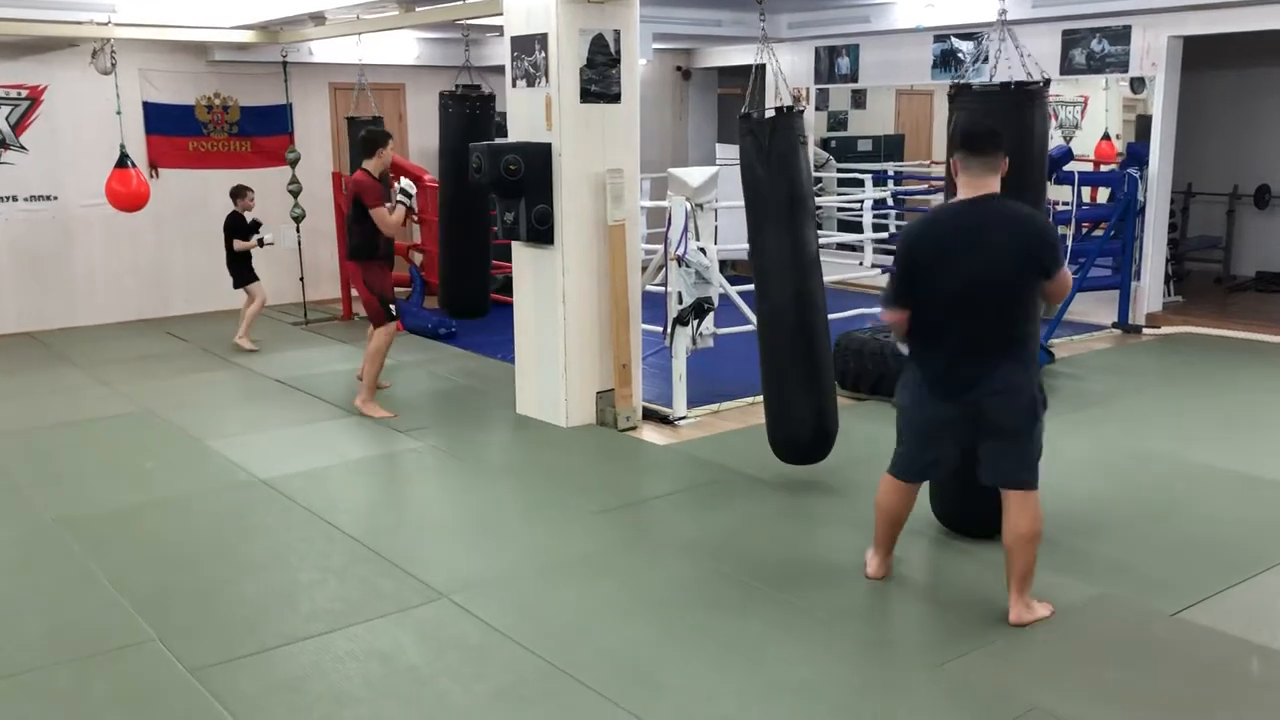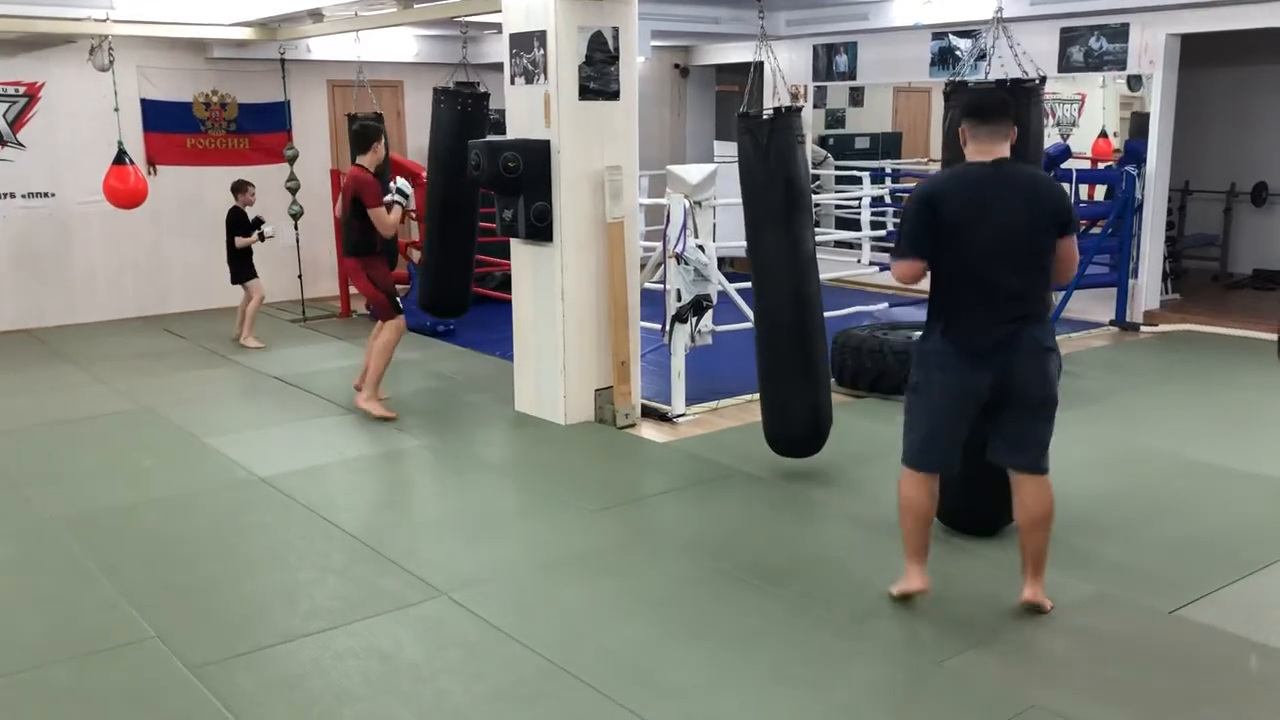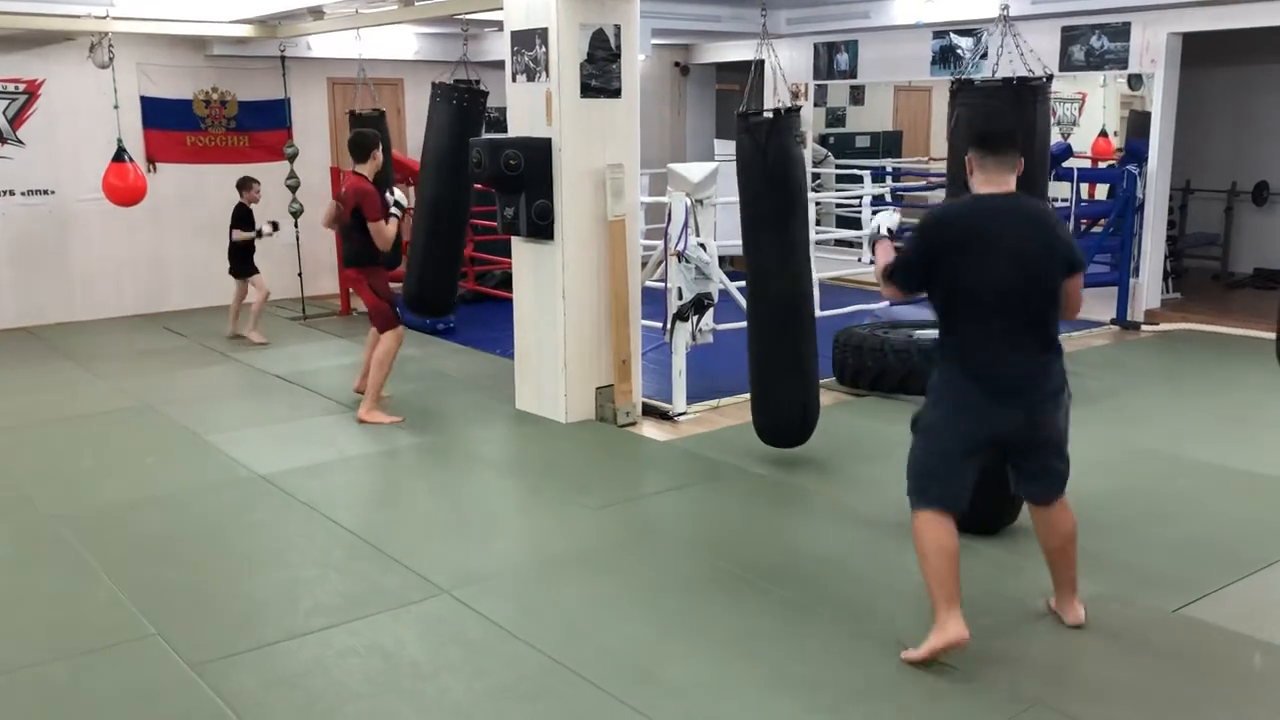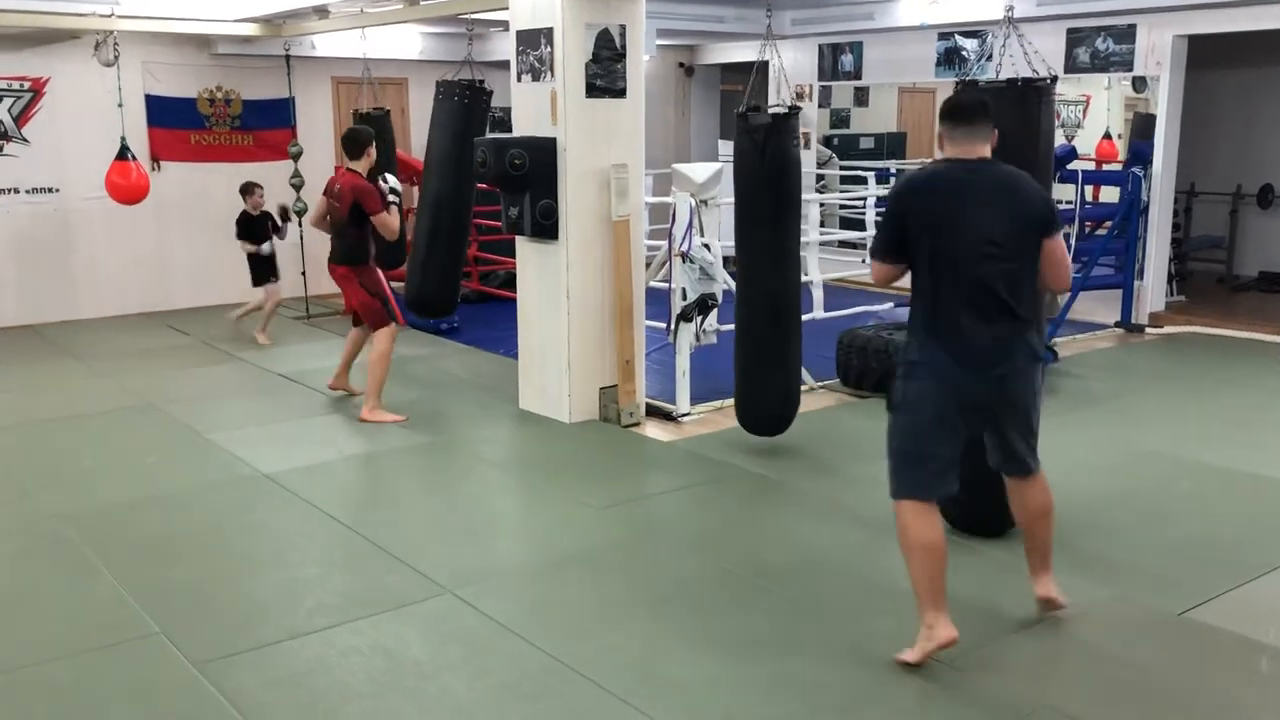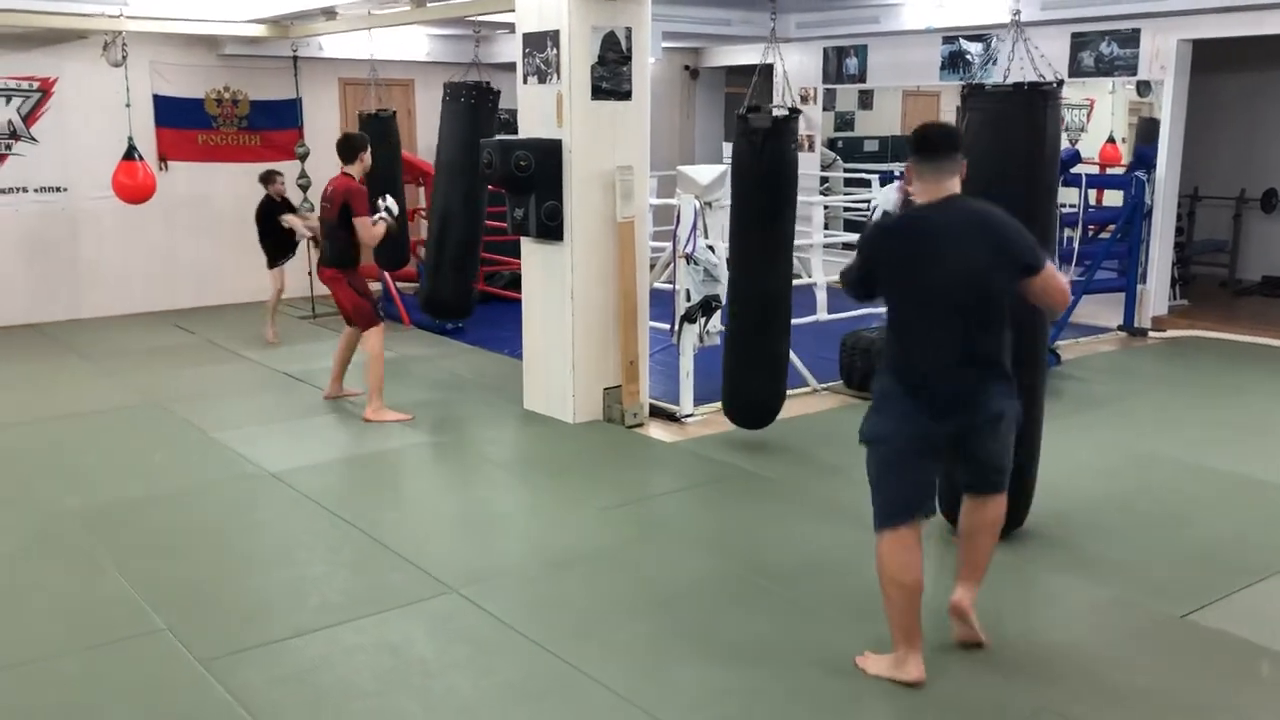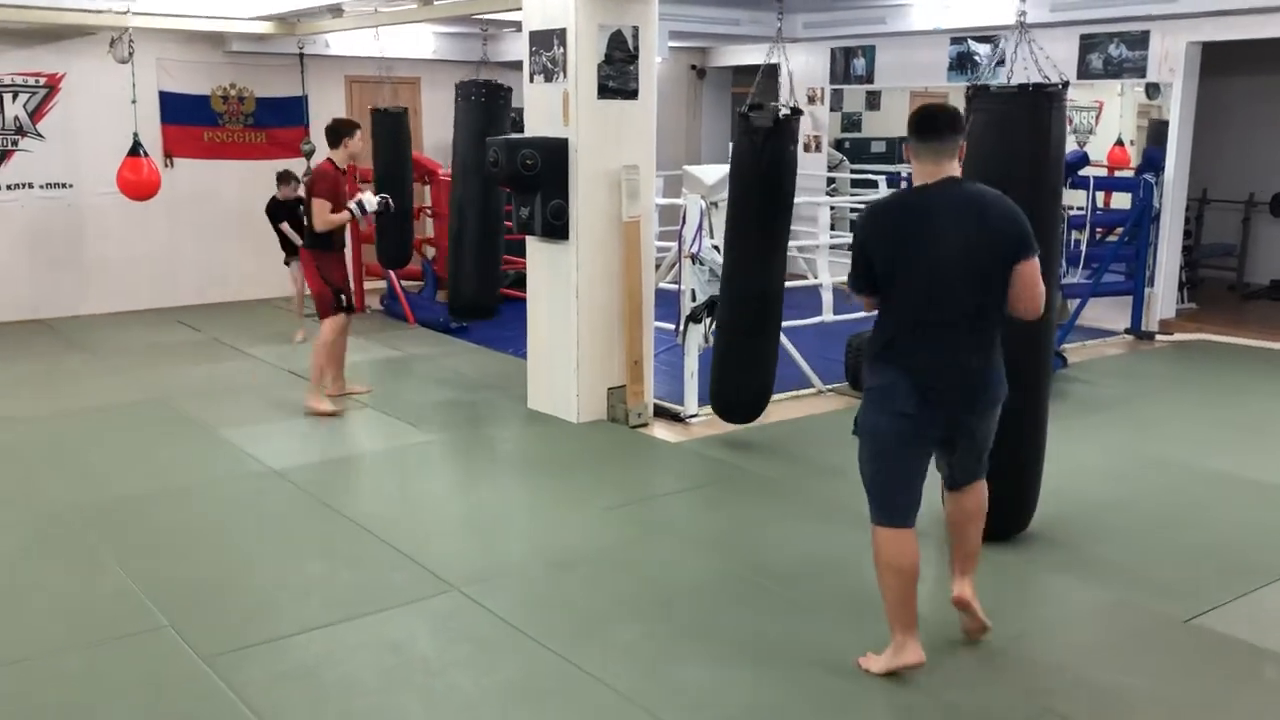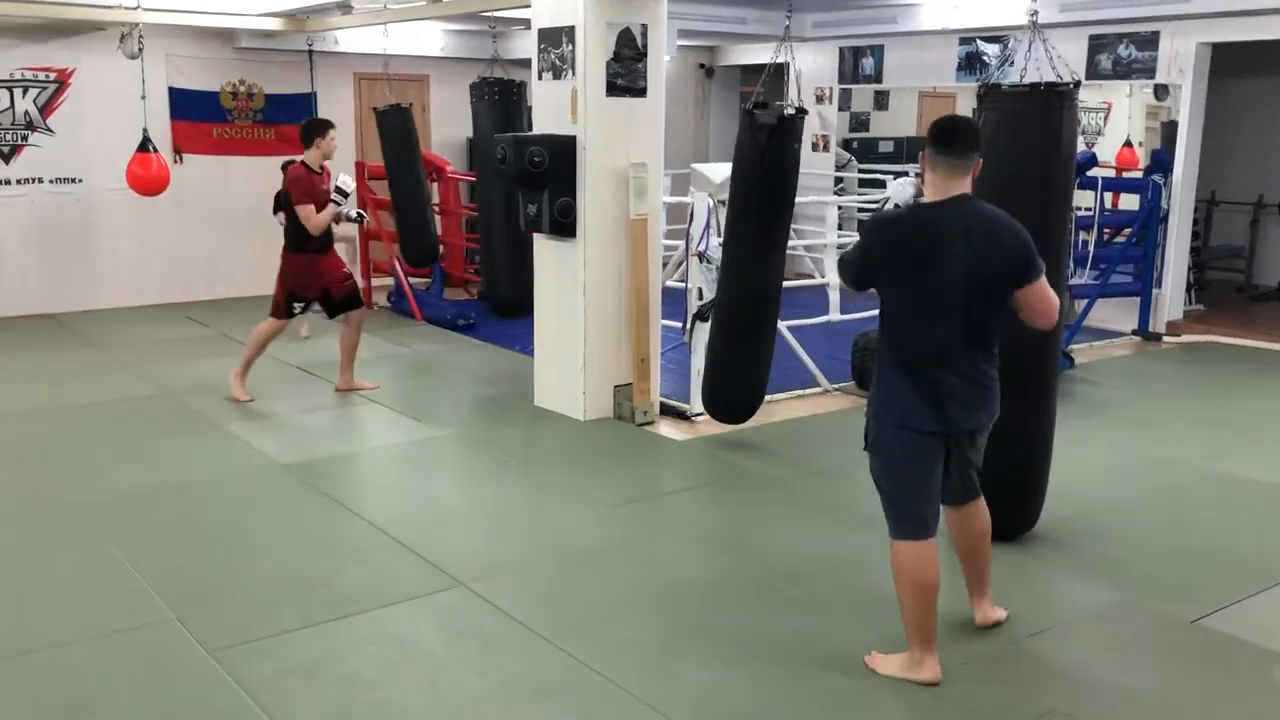
dt=0.2s
person 1, frame 1
left shoulder: (921, 234)
right shoulder: (1036, 228)
left elbow: (897, 320)
right elbow: (1058, 294)
left hip: (934, 380)
right hip: (1010, 383)
left knee: (904, 470)
right knee: (1019, 488)
left ankle: (879, 557)
right ankle: (1021, 600)
person 1, frame 2
left shoulder: (935, 192)
right shoulder: (1048, 192)
left elbow: (905, 273)
right elbow: (1066, 270)
left hip: (953, 352)
right hip: (1029, 350)
left knee: (921, 462)
right knee: (1029, 468)
left ankle: (914, 570)
right ankle: (1034, 584)
person 1, frame 3
left shoulder: (943, 224)
right shoulder: (1053, 225)
left elbow: (893, 288)
right elbow: (1070, 309)
left wrist: (884, 243)
left hip: (965, 390)
right hip: (1042, 386)
left knee: (931, 503)
right knee: (1048, 496)
left ankle: (948, 623)
right ankle: (1068, 600)
person 1, frame 4
left shoulder: (914, 190)
right shoulder: (1027, 190)
left elbow: (883, 273)
right elbow: (1058, 280)
left hip: (938, 363)
right hip: (1014, 358)
left knee: (914, 492)
right knee: (1021, 468)
left ankle: (935, 622)
right ankle: (1043, 579)
person 1, frame 5
left shoulder: (885, 236)
right shoulder: (1004, 228)
left elbow: (857, 290)
right elbow: (1057, 299)
left hip: (907, 403)
right hip: (988, 399)
left knee: (897, 523)
right knee: (988, 488)
left ankle: (905, 655)
right ankle: (966, 591)
person 1, frame 6
left shoulder: (880, 220)
right shoulder: (1002, 213)
left elbow: (866, 296)
right elbow: (1029, 306)
left hip: (900, 389)
right hip: (977, 385)
left knee: (893, 513)
right knee: (966, 479)
left ankle: (904, 643)
right ankle: (965, 582)
person 1, frame 7
left shoulder: (889, 229)
right shoulder: (1008, 232)
left elbow: (852, 278)
right elbow: (1045, 316)
left hip: (907, 401)
right hip: (975, 394)
left knee: (911, 526)
right knee: (963, 495)
left ankle: (922, 655)
right ankle: (983, 603)
person 2, frame 1
left shoulder: (361, 180)
right shoulder: (366, 184)
right elbow: (390, 228)
left wrist: (393, 205)
right wrist: (404, 200)
left hip: (372, 261)
right hip: (365, 265)
left knee: (382, 322)
right knee: (388, 326)
left ankle: (366, 372)
right ankle: (365, 398)
person 2, frame 2
left shoulder: (352, 176)
right shoulder: (366, 181)
left elbow: (341, 214)
right elbow: (387, 230)
left wrist: (383, 202)
right wrist: (399, 199)
left hip: (357, 255)
right hip: (365, 260)
left knee: (386, 319)
right knee: (395, 322)
left ankle: (365, 380)
right ankle: (367, 396)
person 2, frame 3
left shoulder: (347, 184)
right shoulder: (367, 192)
left elbow: (329, 221)
right elbow: (385, 243)
right wrist: (396, 212)
left hip: (354, 265)
right hip: (364, 270)
left knee: (382, 323)
right knee: (393, 331)
left ankle: (364, 381)
right ankle: (369, 409)
person 2, frame 4
left shoulder: (336, 181)
right shoulder: (363, 187)
left elbow: (316, 220)
right elbow: (391, 232)
right wrist: (392, 198)
left hip: (340, 262)
right hip: (353, 268)
left knee: (364, 323)
right knee: (386, 329)
left ankle: (340, 378)
right ankle: (372, 407)
person 2, frame 5
left shoulder: (335, 185)
right shoulder: (354, 190)
right elbow: (368, 240)
left wrist: (375, 218)
right wrist: (384, 218)
left hip: (338, 267)
right hip: (340, 272)
left knee: (358, 327)
right knee: (374, 330)
left ankle: (335, 386)
right ankle: (376, 407)
person 2, frame 6
left shoulder: (339, 172)
right shoulder: (324, 174)
right elbow: (320, 222)
left wrist: (371, 205)
right wrist: (356, 208)
left hip: (333, 253)
right hip: (319, 255)
left knee: (342, 319)
right knee: (335, 318)
left ankle: (336, 383)
right ankle: (315, 393)
person 2, frame 7
left shoulder: (324, 173)
right shoulder: (297, 176)
right elbow: (313, 225)
left wrist: (346, 214)
right wrist: (338, 198)
left hip: (325, 255)
right hip: (298, 259)
left knee: (355, 313)
right knee: (277, 321)
left ankle: (346, 378)
right ankle: (238, 376)
